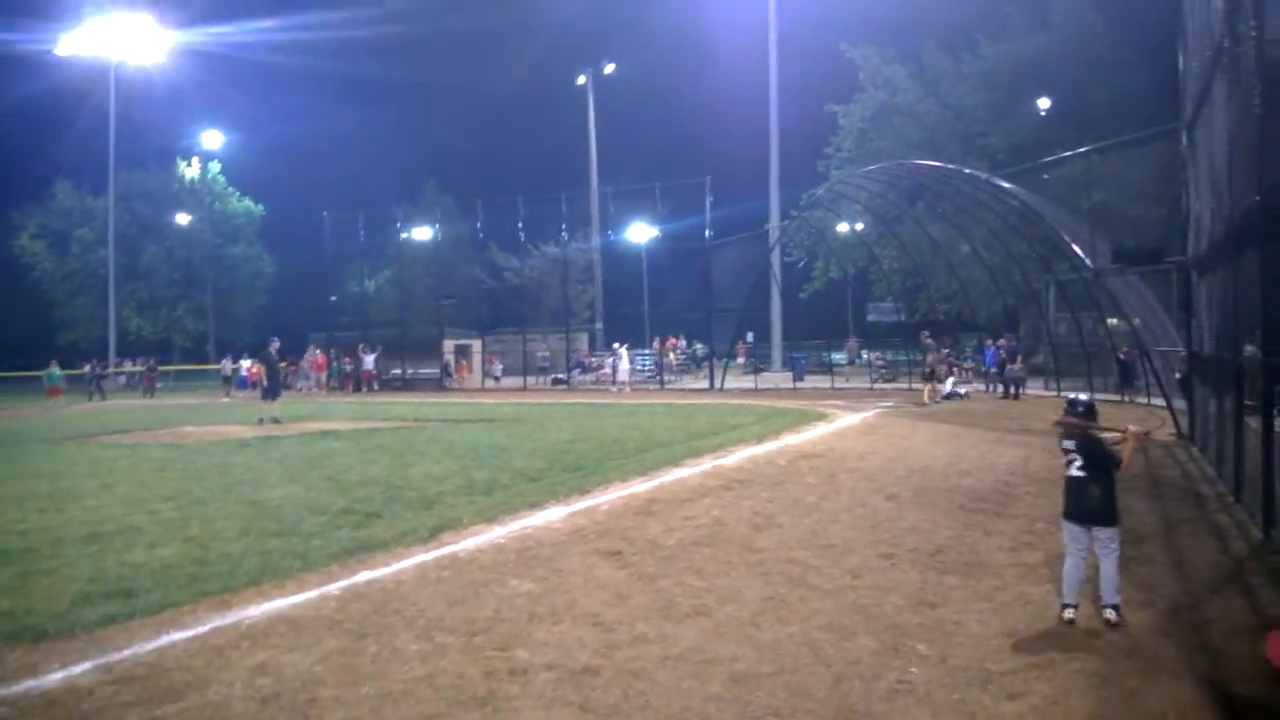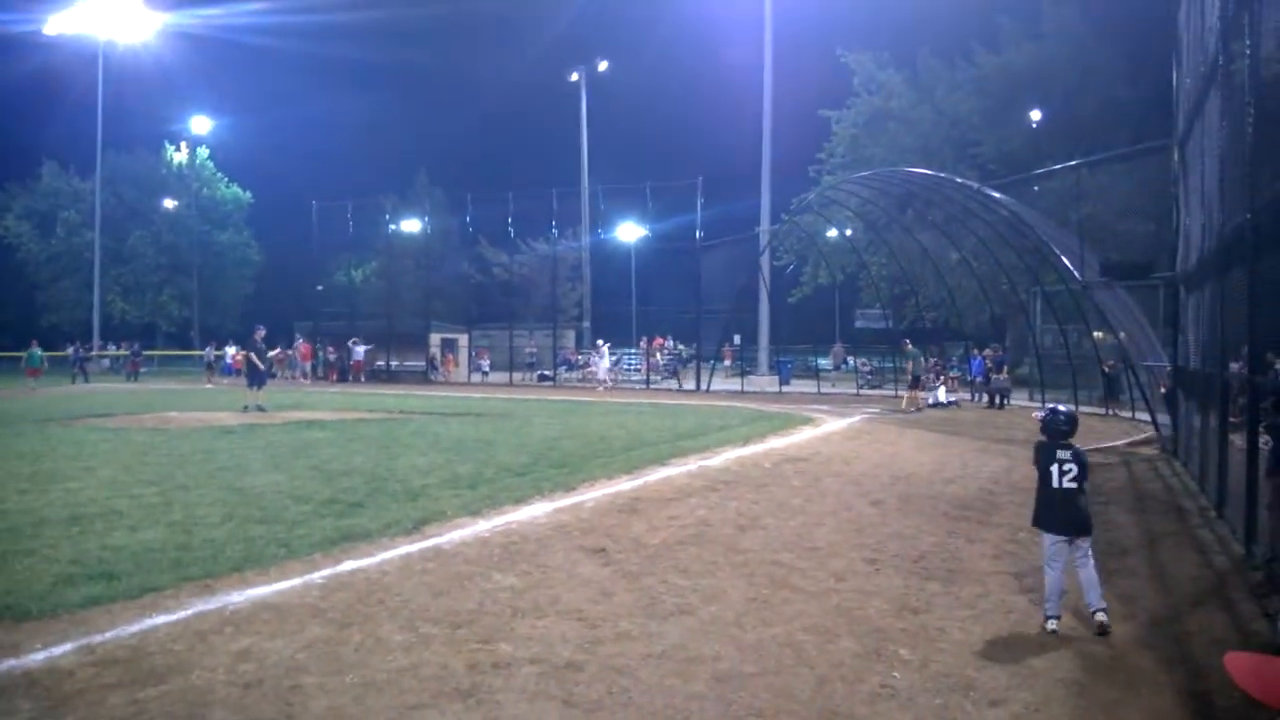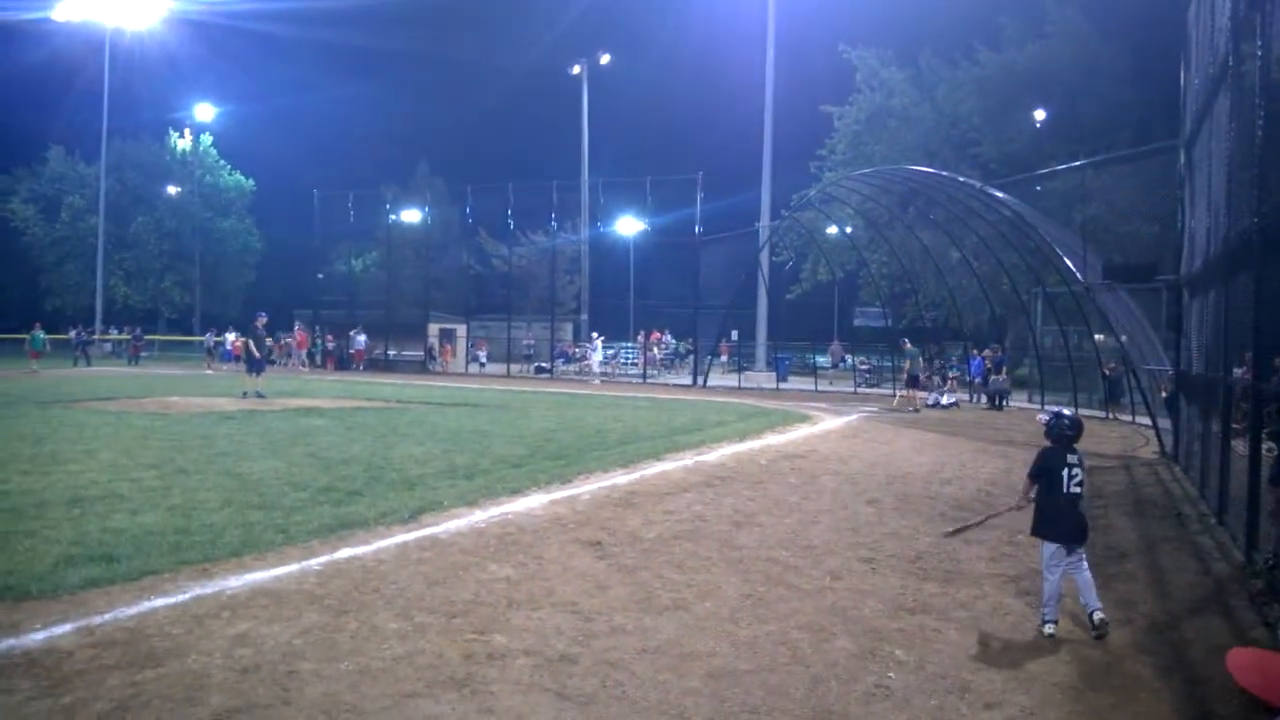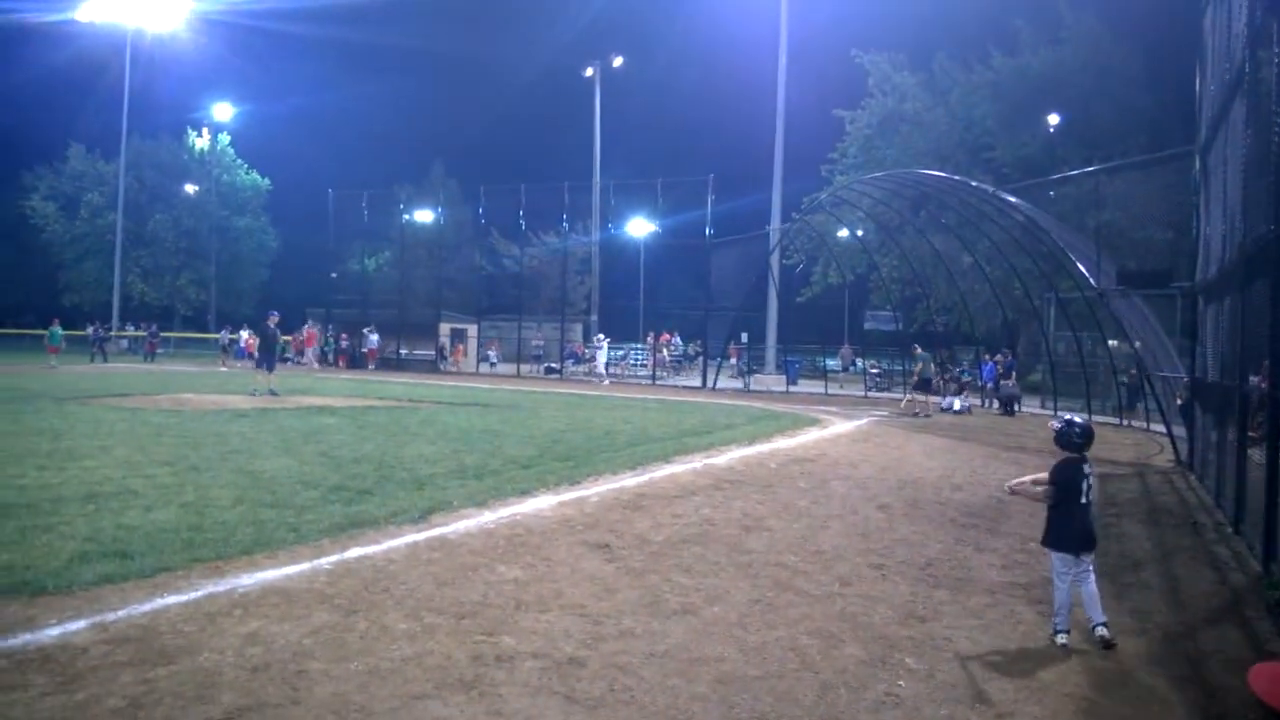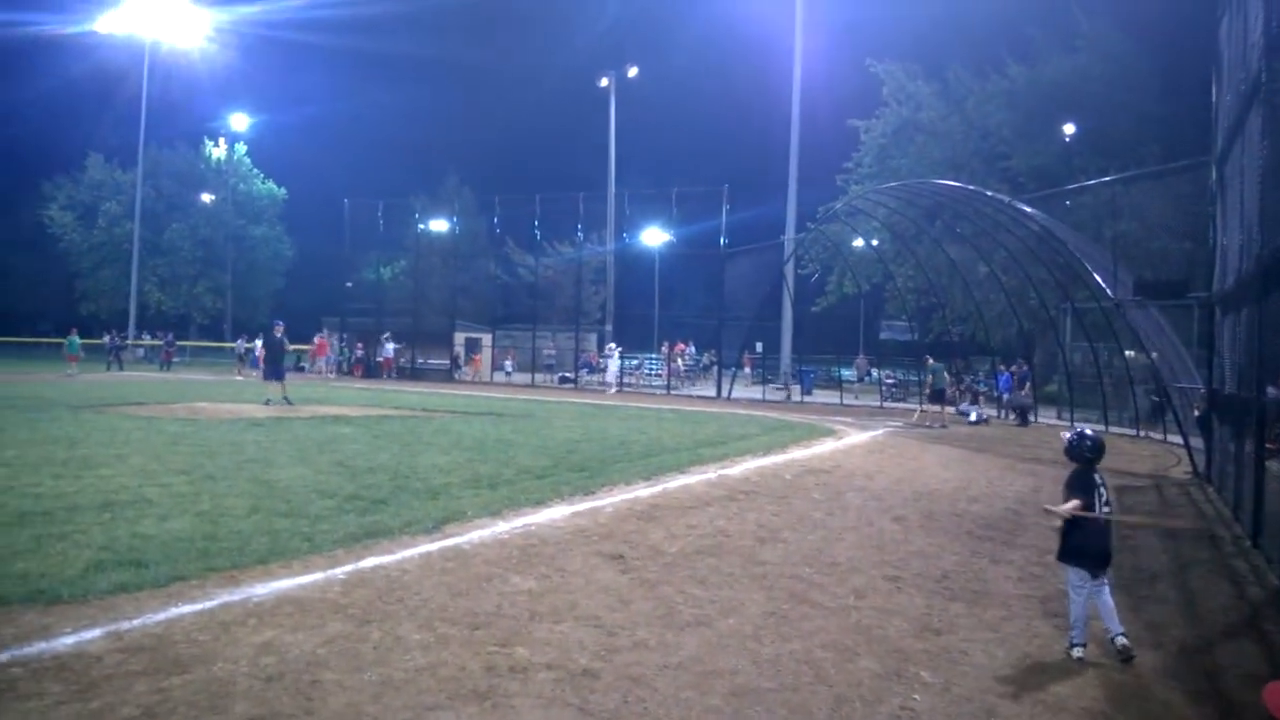
dt=0.3s
person 1, frame 1
left shoulder: (1065, 437)
right shoulder: (1094, 443)
right elbow: (1120, 464)
left wrist: (1125, 435)
right wrist: (1131, 440)
left hip: (1074, 510)
right hip: (1101, 510)
left knee: (1074, 557)
right knee: (1108, 557)
left ankle: (1068, 607)
right ankle: (1110, 608)
person 1, frame 2
left shoulder: (1042, 448)
right shoulder: (1079, 454)
left hip: (1054, 521)
right hip: (1079, 520)
left knee: (1053, 568)
right knee: (1086, 564)
left ankle: (1052, 618)
right ankle: (1099, 612)
person 1, frame 3
left shoulder: (1047, 454)
right shoulder: (1077, 457)
left elbow: (1031, 482)
left wrist: (1024, 497)
right wrist: (1036, 496)
left hip: (1053, 526)
right hip: (1077, 524)
left knee: (1052, 574)
right knee: (1080, 567)
left ankle: (1049, 621)
right ankle: (1096, 612)
person 1, frame 4
left shoulder: (1065, 465)
right shoulder: (1083, 463)
left elbow: (1050, 495)
right elbow: (1051, 478)
left wrist: (1020, 491)
right wrist: (1021, 481)
left hip: (1063, 534)
right hip: (1084, 533)
left knee: (1062, 582)
right knee: (1087, 579)
left ankle: (1061, 631)
right ankle: (1100, 627)
person 1, frame 5
left shoulder: (1078, 475)
right shoulder: (1095, 475)
left elbow: (1078, 502)
left wrist: (1063, 509)
right wrist: (1066, 513)
left hip: (1080, 548)
right hip: (1100, 547)
left knee: (1079, 596)
right knee: (1101, 591)
left ankle: (1077, 645)
right ankle: (1119, 637)
